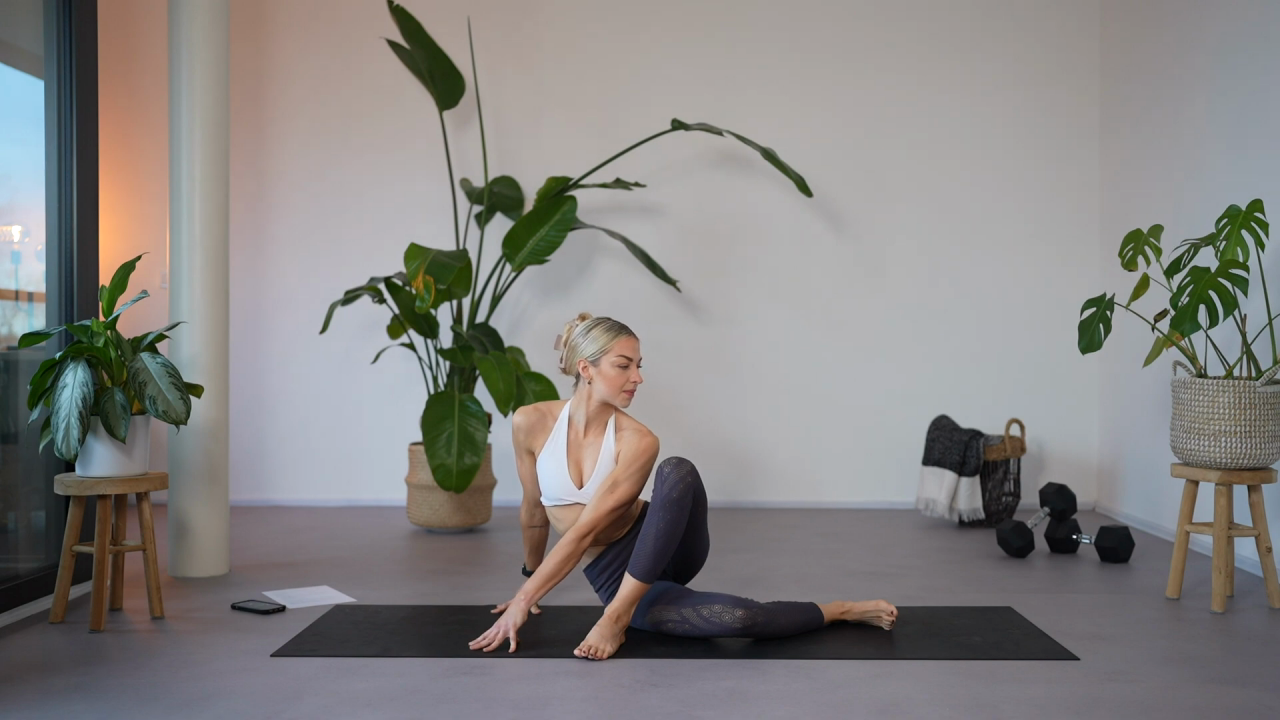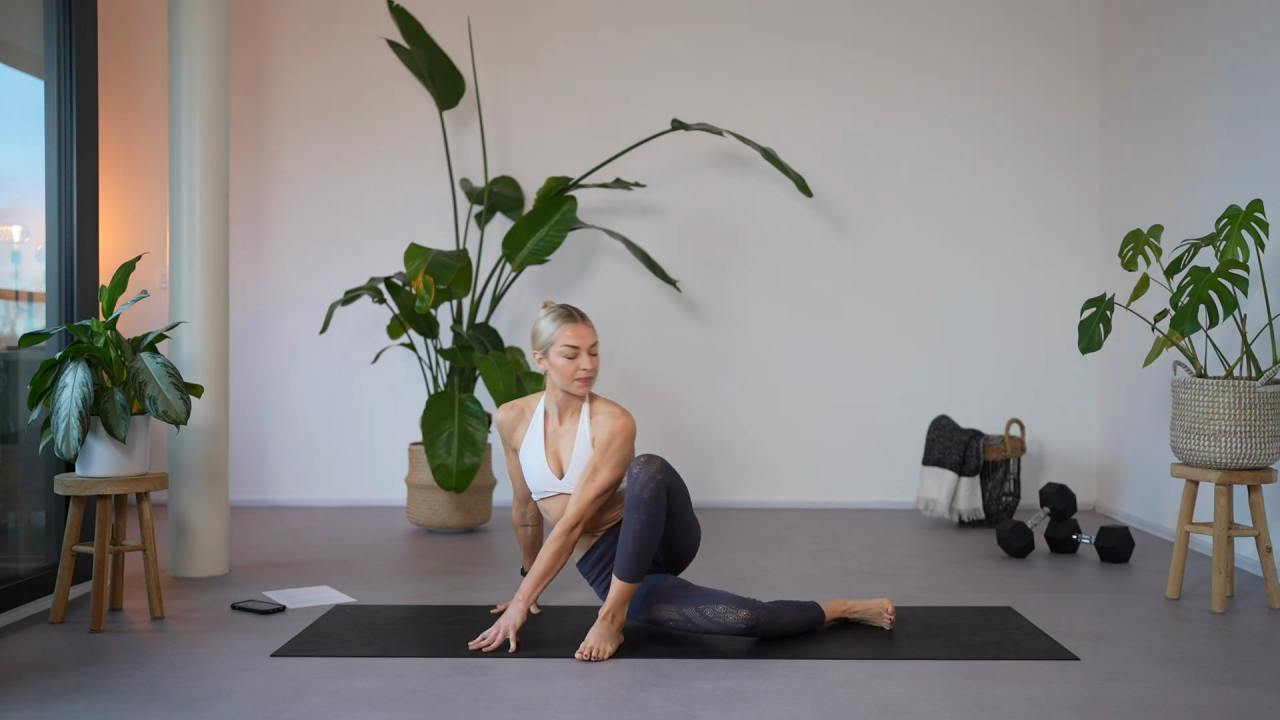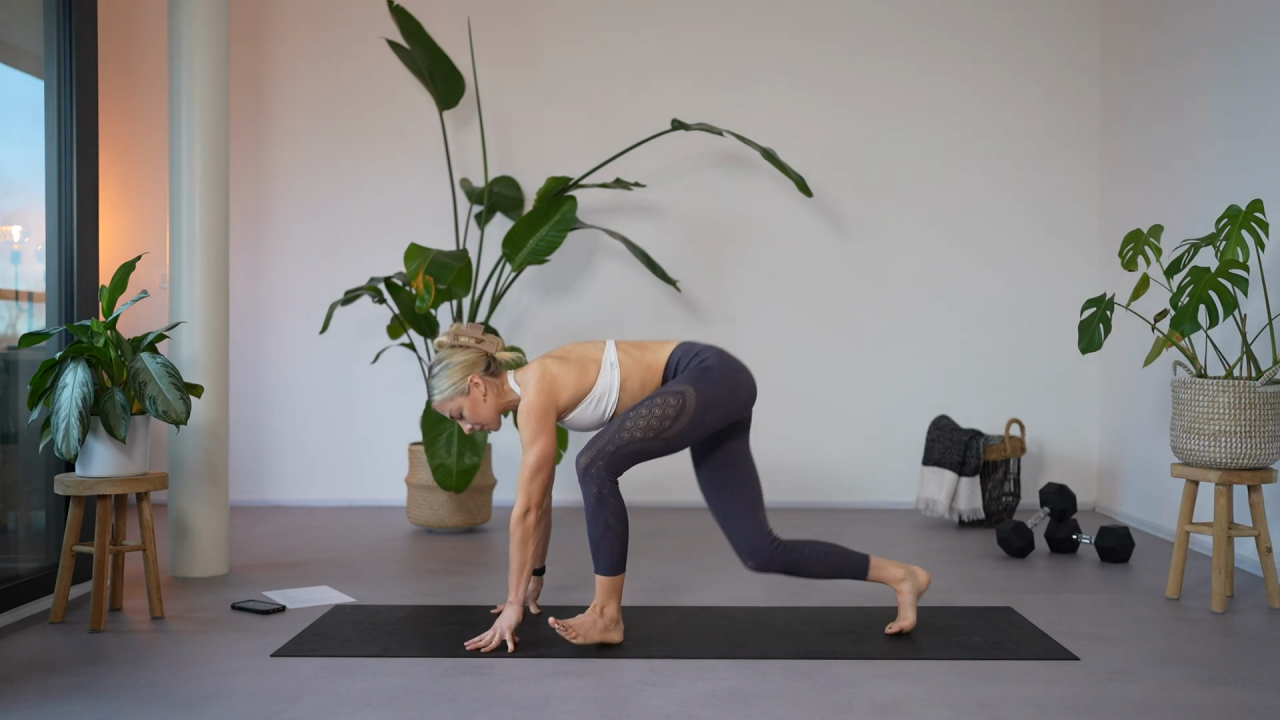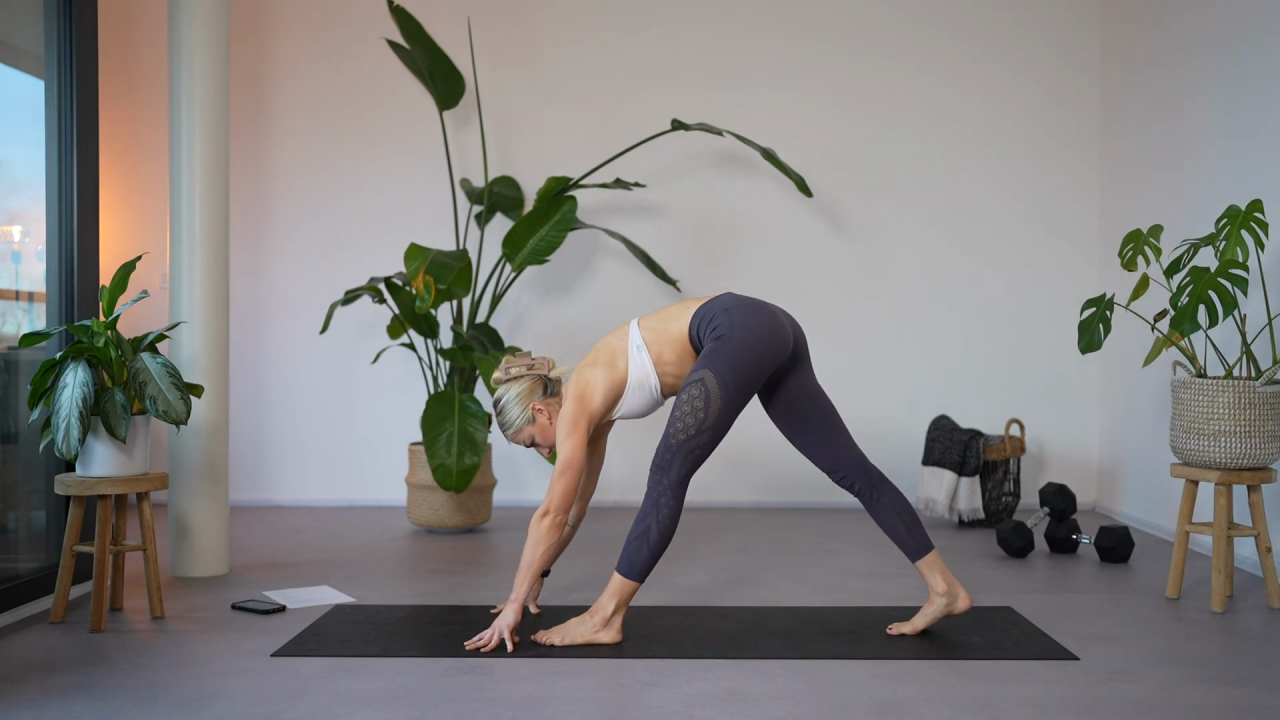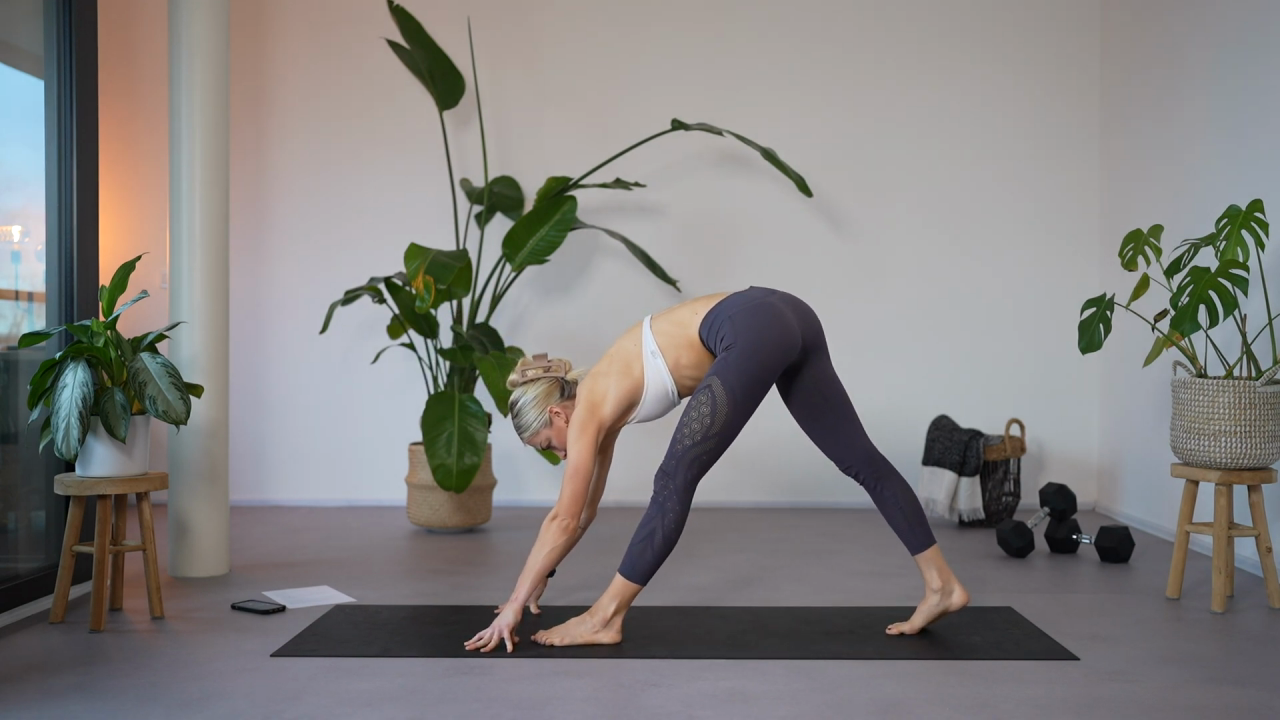
dt=1s
person 1, frame 1
left shoulder: (638, 441)
right shoulder: (531, 423)
left elbow: (585, 530)
right elbow: (534, 509)
left wrist: (522, 601)
right wrist: (529, 580)
left hip: (666, 551)
right hip: (616, 576)
left knee: (678, 471)
right knee: (738, 620)
left ankle: (617, 617)
right ankle: (840, 611)
person 1, frame 2
left shoulder: (614, 422)
right shoulder: (511, 419)
left elbow: (573, 523)
right elbow: (525, 508)
left wrist: (521, 602)
right wrist: (529, 579)
left hip: (658, 544)
right hip: (608, 567)
left knee: (647, 469)
left ankle: (612, 618)
right ankle: (846, 608)
person 1, frame 3
left shoulder: (535, 393)
right shoulder: (530, 397)
left elbow: (525, 510)
right elbow: (539, 503)
left wrist: (512, 606)
right wrist: (531, 576)
left hip: (708, 375)
right hip: (710, 388)
left knee: (597, 467)
right knee: (758, 553)
left ankle: (607, 616)
right ankle: (901, 575)
person 1, frame 4
left shoulder: (576, 401)
right shoulder: (594, 400)
left elbow: (552, 514)
right elbow: (576, 507)
left wrist: (515, 600)
right wrist: (536, 578)
left hip: (741, 330)
right hip: (768, 329)
left knee: (668, 475)
right knee: (850, 469)
left ankle: (604, 617)
right ankle: (944, 588)
person 1, frame 5
left shoulder: (588, 407)
right shoulder: (602, 400)
left elbow: (563, 519)
right elbow: (585, 510)
left wrist: (517, 602)
right wrist: (537, 580)
left hip: (754, 330)
right hip: (784, 317)
left knee: (675, 479)
right knee: (860, 460)
left ankle: (605, 618)
right ankle: (942, 586)
